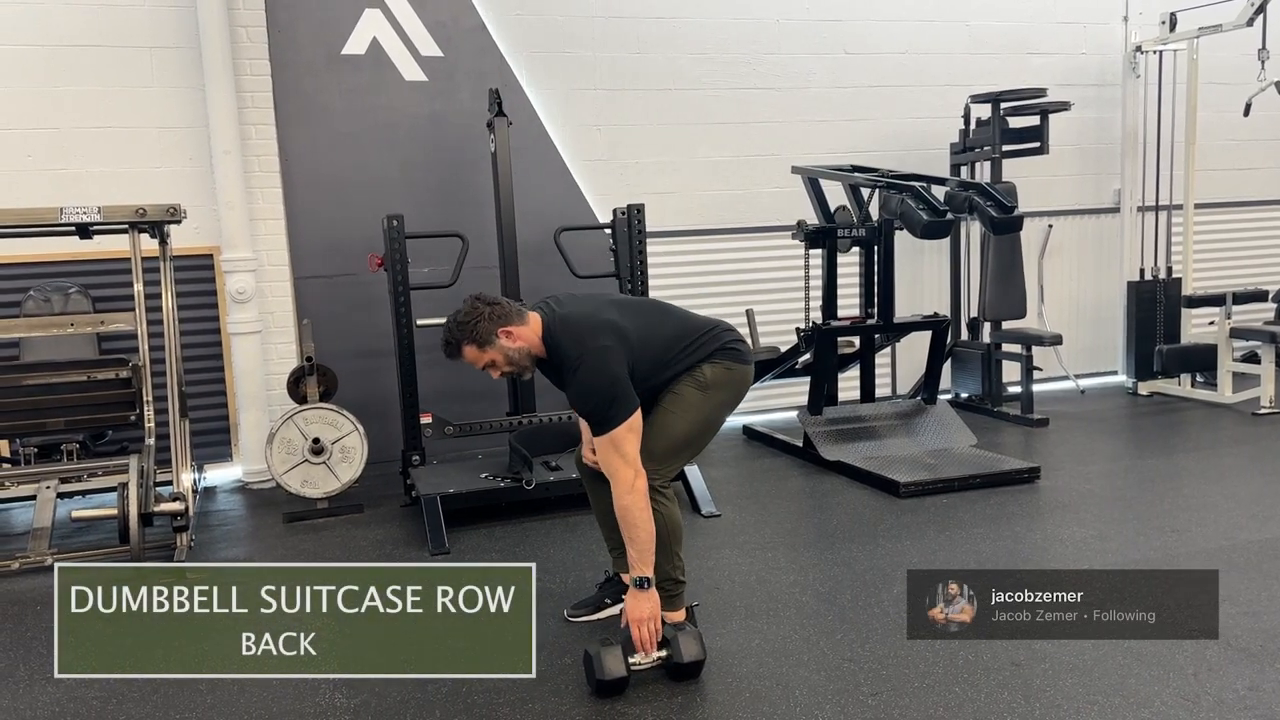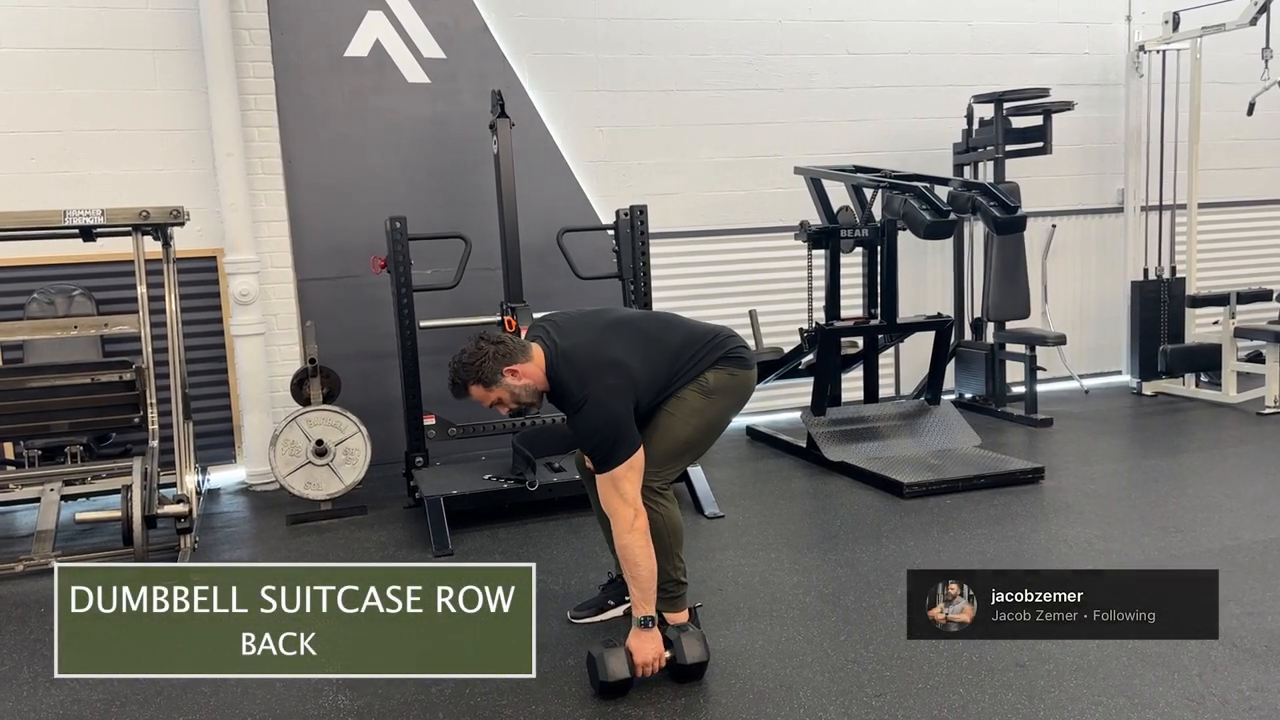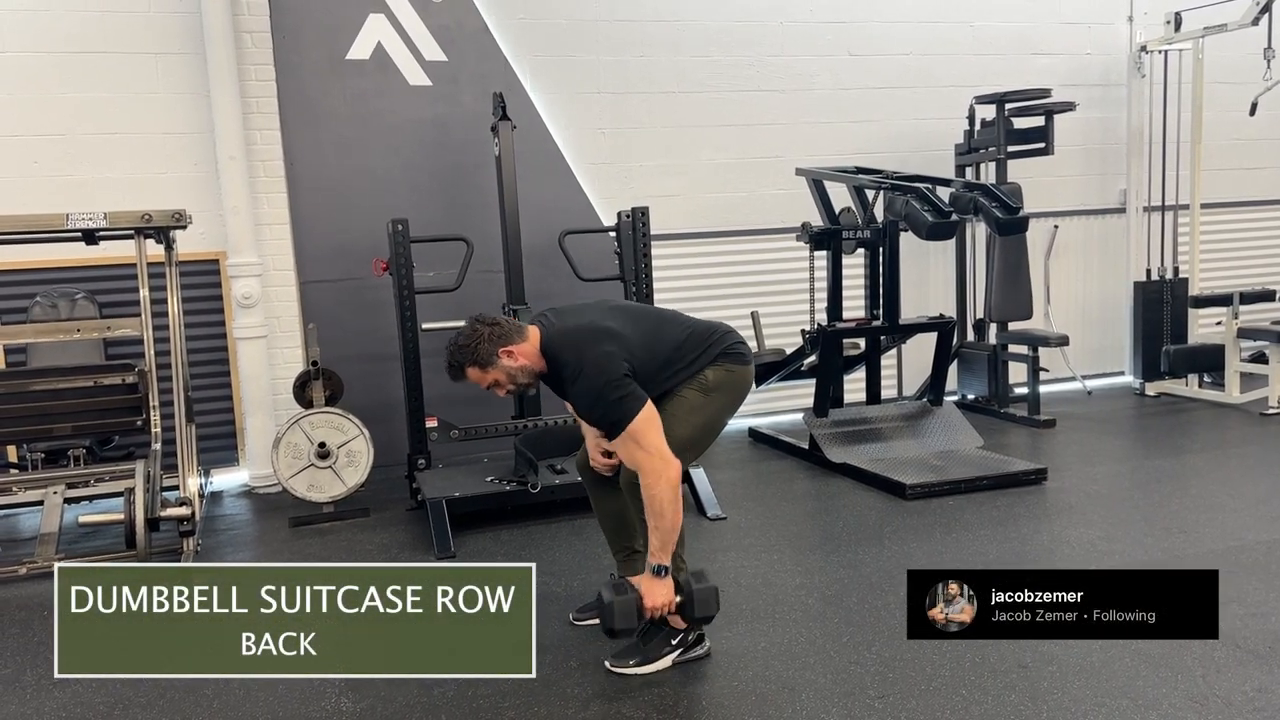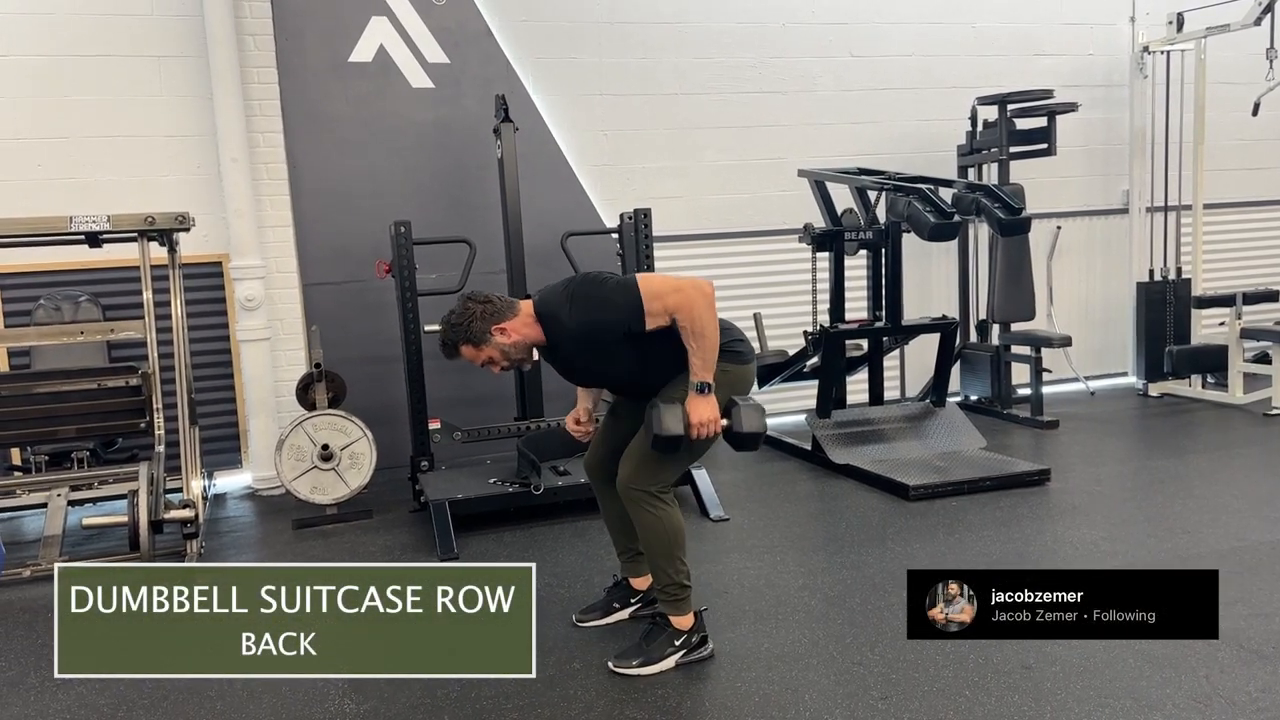
dt=0.4s
person 1, frame 1
left shoulder: (591, 358)
right shoulder: (542, 320)
left elbow: (629, 480)
left wrist: (642, 586)
right wrist: (591, 428)
left hip: (719, 365)
right hip: (675, 364)
left knee: (648, 475)
right knee: (592, 462)
left ankle: (673, 615)
right ankle: (626, 576)
person 1, frame 2
left shoulder: (596, 395)
right shoulder: (537, 343)
left elbow: (628, 517)
left wrist: (644, 625)
right wrist: (595, 444)
left hip: (723, 370)
right hip: (672, 364)
left knee: (647, 480)
right knee: (593, 464)
left ankle: (676, 618)
right ankle: (631, 584)
person 1, frame 3
left shoulder: (592, 368)
right shoulder: (542, 338)
left elbow: (662, 472)
left wrist: (660, 573)
right wrist: (594, 435)
left hip: (721, 366)
right hip: (666, 373)
left knee: (639, 477)
right knee: (592, 465)
left ankle: (680, 627)
right ankle: (634, 583)
person 1, frame 4
left shoulder: (581, 308)
right shoulder: (549, 331)
left elbow: (696, 291)
left wrist: (701, 390)
right wrist: (585, 410)
left hip: (719, 364)
left knee: (640, 480)
right knee: (602, 465)
left ankle: (683, 628)
right ankle: (639, 587)
